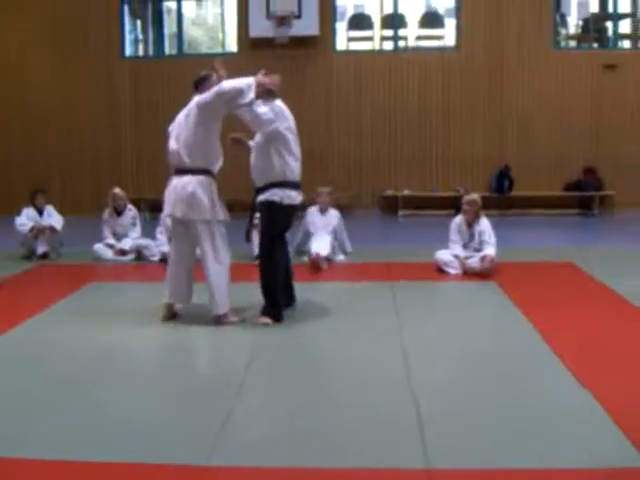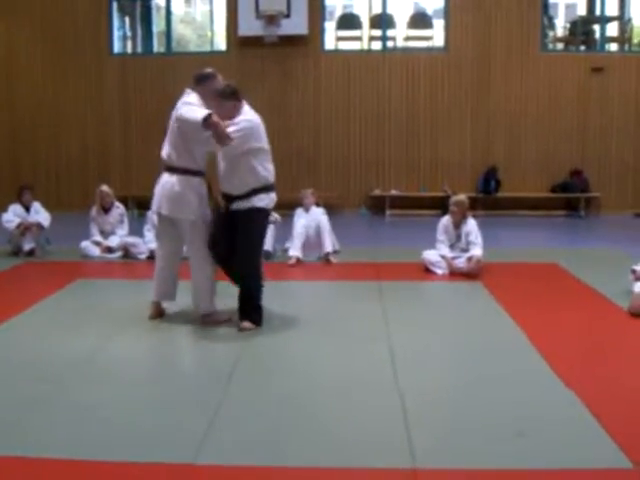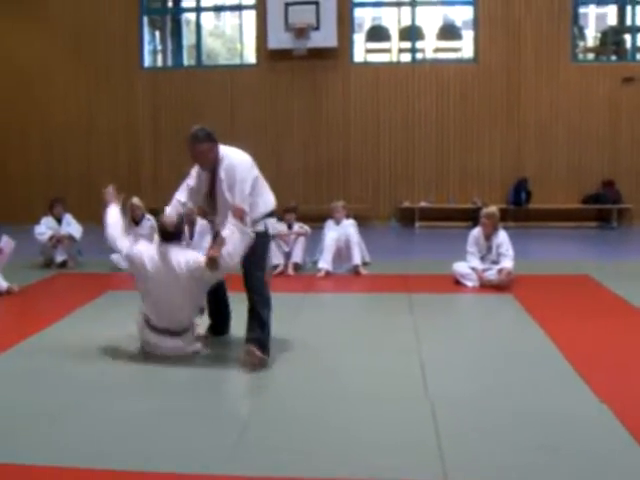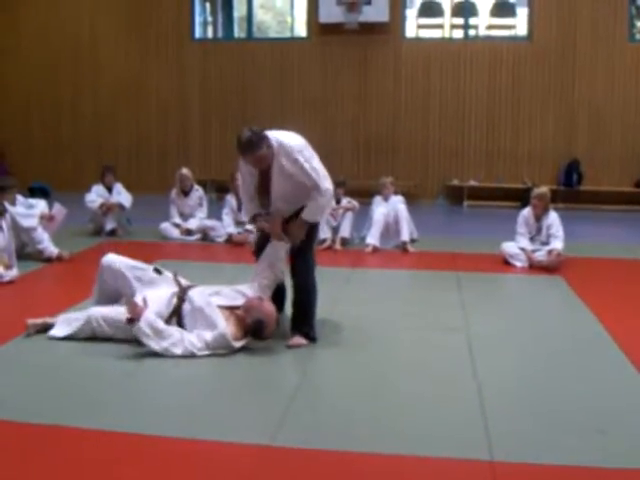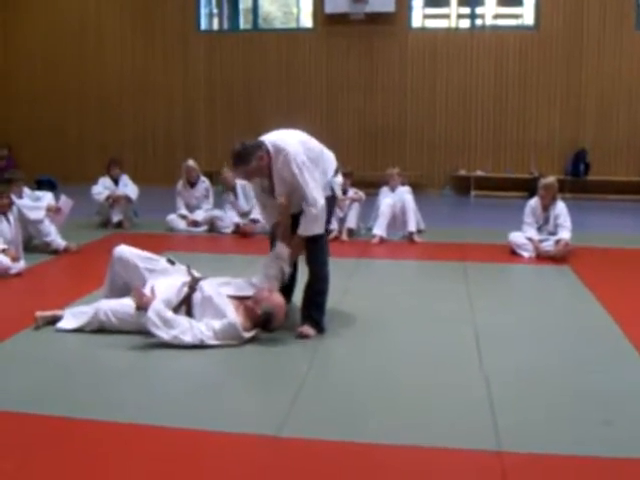
dt=1s
person 1, frame 1
left shoulder: (182, 116)
right shoulder: (204, 106)
right elbow: (225, 91)
right wrist: (256, 82)
left hip: (178, 187)
right hip: (199, 187)
left knee: (180, 253)
right knee: (216, 254)
left ankle: (170, 306)
right ankle: (221, 310)
person 1, frame 2
left shoulder: (188, 105)
right shoulder: (190, 103)
right elbow: (187, 113)
right wrist: (214, 122)
left hip: (170, 183)
right hip: (186, 186)
left knee: (167, 249)
right knee: (201, 253)
left ankle: (157, 304)
right ankle: (206, 310)
person 1, frame 3
left shoulder: (142, 256)
right shoulder: (194, 264)
left elbow: (117, 238)
right elbow: (228, 257)
left wrist: (112, 206)
right wrist: (236, 222)
person 1, frame 4
left shoulder: (225, 336)
right shoulder: (252, 298)
left elbow: (178, 343)
right elbow: (267, 275)
left wrist: (142, 320)
right wrist: (278, 238)
left hip: (162, 318)
right hip: (179, 289)
left knee: (93, 320)
right knee: (109, 263)
left ankle: (53, 323)
right ankle: (103, 314)
person 1, frame 5
left shoulder: (233, 326)
right shoulder: (260, 289)
left elbow: (187, 332)
right elbow: (274, 268)
left wrist: (151, 307)
left hip: (170, 306)
right hip: (186, 279)
left knee: (102, 311)
right knee: (121, 255)
left ankle: (61, 315)
right ankle: (117, 301)
person 2, frame 1
left shoulder: (276, 111)
right shoulder: (272, 114)
left elbow: (249, 111)
right wrist: (248, 144)
left hip: (279, 194)
right hip: (277, 192)
left knee: (269, 250)
right knee: (276, 246)
left ankle: (273, 310)
right ankle: (286, 297)
person 2, frame 2
left shoulder: (249, 122)
right shoulder: (232, 120)
left elbow: (223, 141)
left hip: (255, 199)
right hip: (233, 198)
left knee: (248, 256)
right knee: (218, 246)
left ankle: (250, 314)
right ankle: (250, 287)
person 2, frame 3
left shoulder: (237, 163)
right shoulder: (201, 168)
right elbow: (184, 195)
left hip: (255, 225)
left knee: (255, 280)
left ankle: (258, 344)
right ankle: (218, 327)
person 2, frame 4
left shoulder: (292, 149)
right shoulder: (249, 159)
left elbow: (325, 190)
right elbow: (247, 193)
left wrist: (303, 224)
right wrist: (256, 218)
left hip: (305, 206)
right hip: (276, 208)
left knee: (301, 263)
right knee: (263, 253)
left ankle: (304, 330)
person 2, frame 5
left shoulder: (291, 154)
right shoulder: (256, 160)
left elbow: (315, 203)
right elbow: (264, 199)
left wrist: (299, 241)
right wrist: (280, 229)
left hip: (321, 186)
right hip: (291, 193)
left knee: (316, 252)
right knee: (279, 243)
left ankle: (313, 320)
